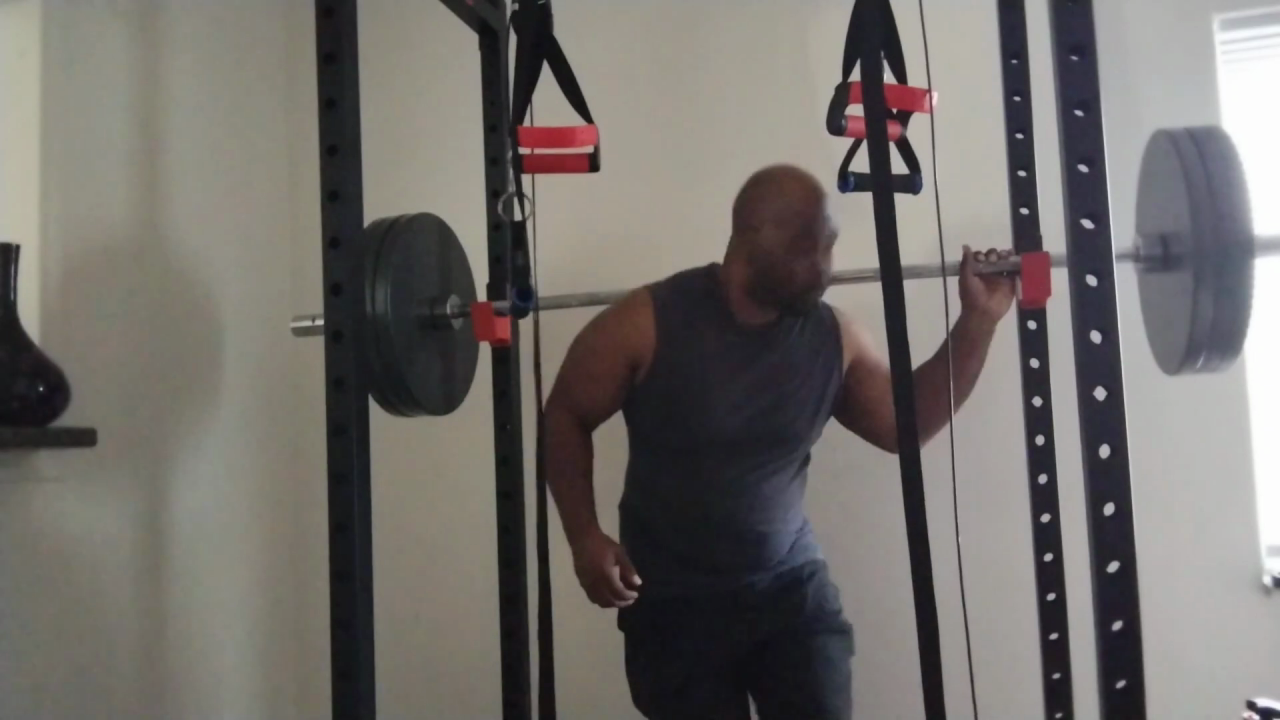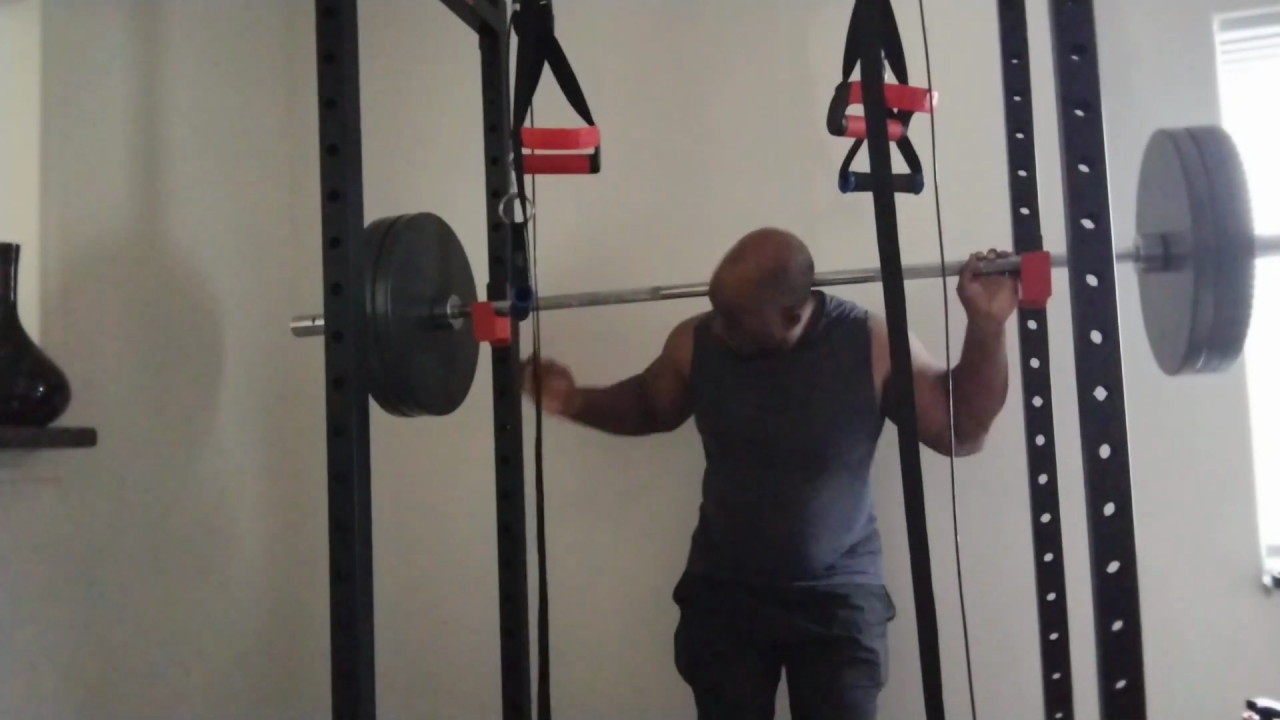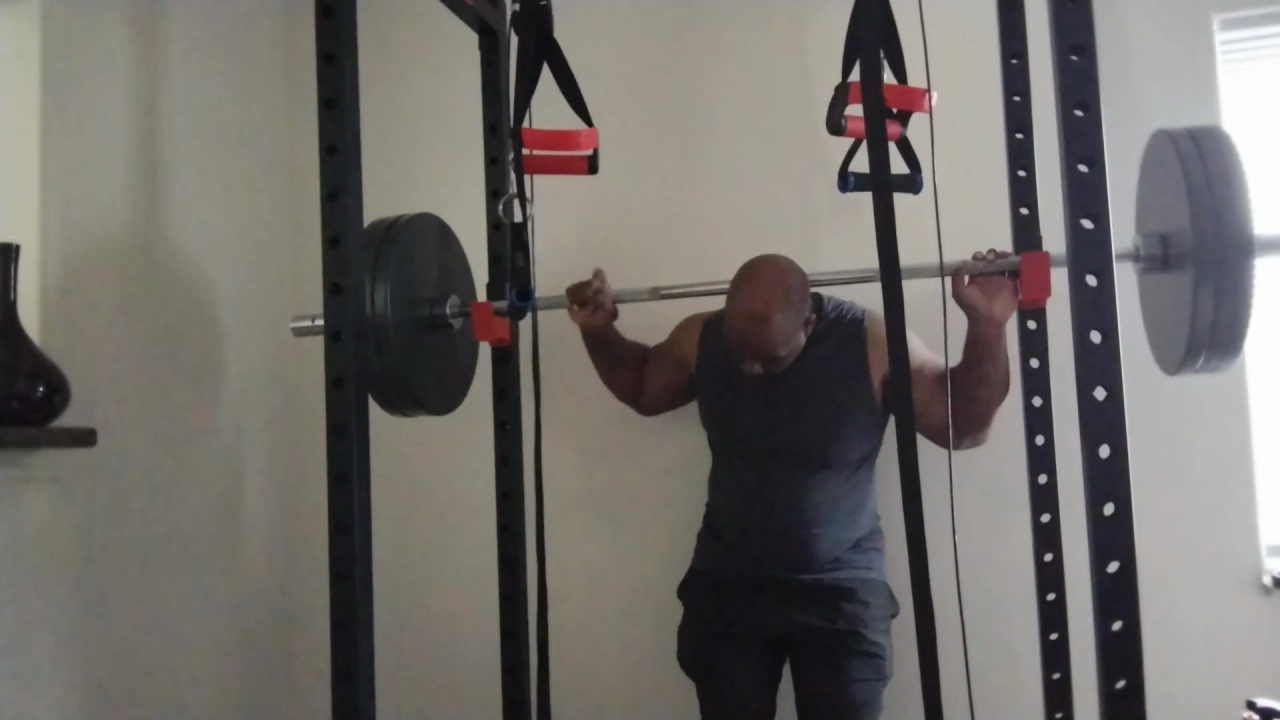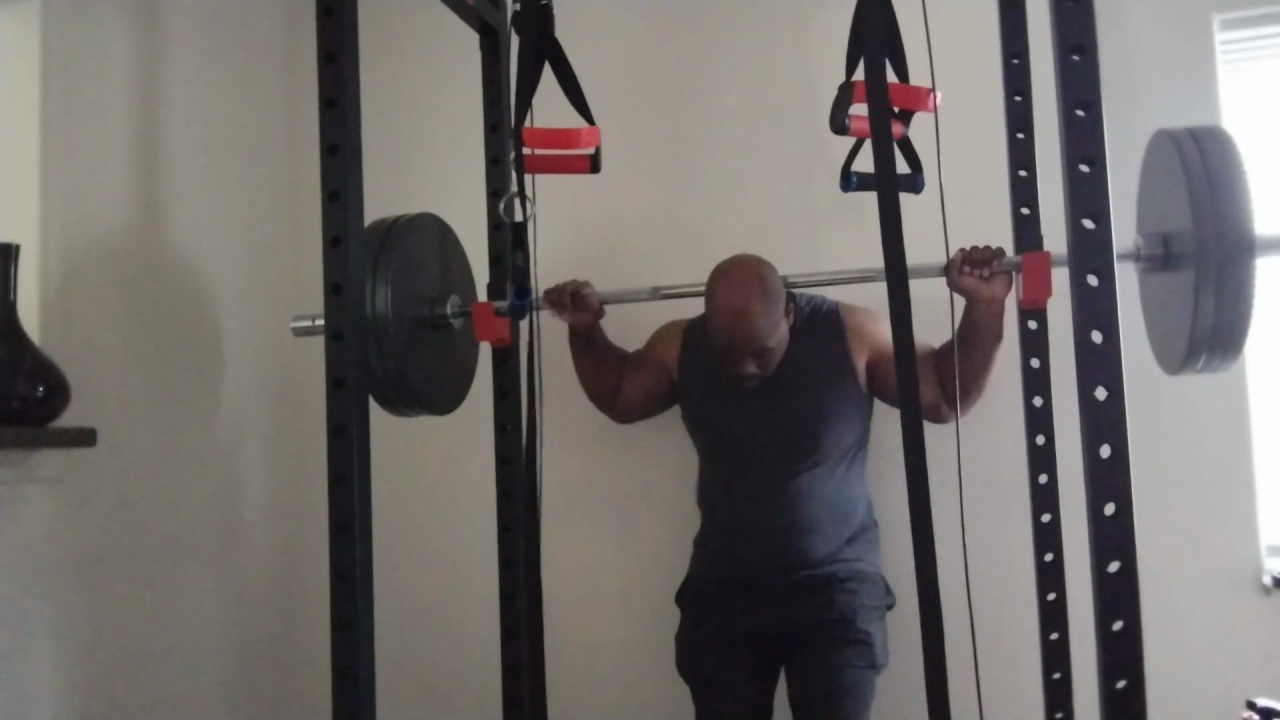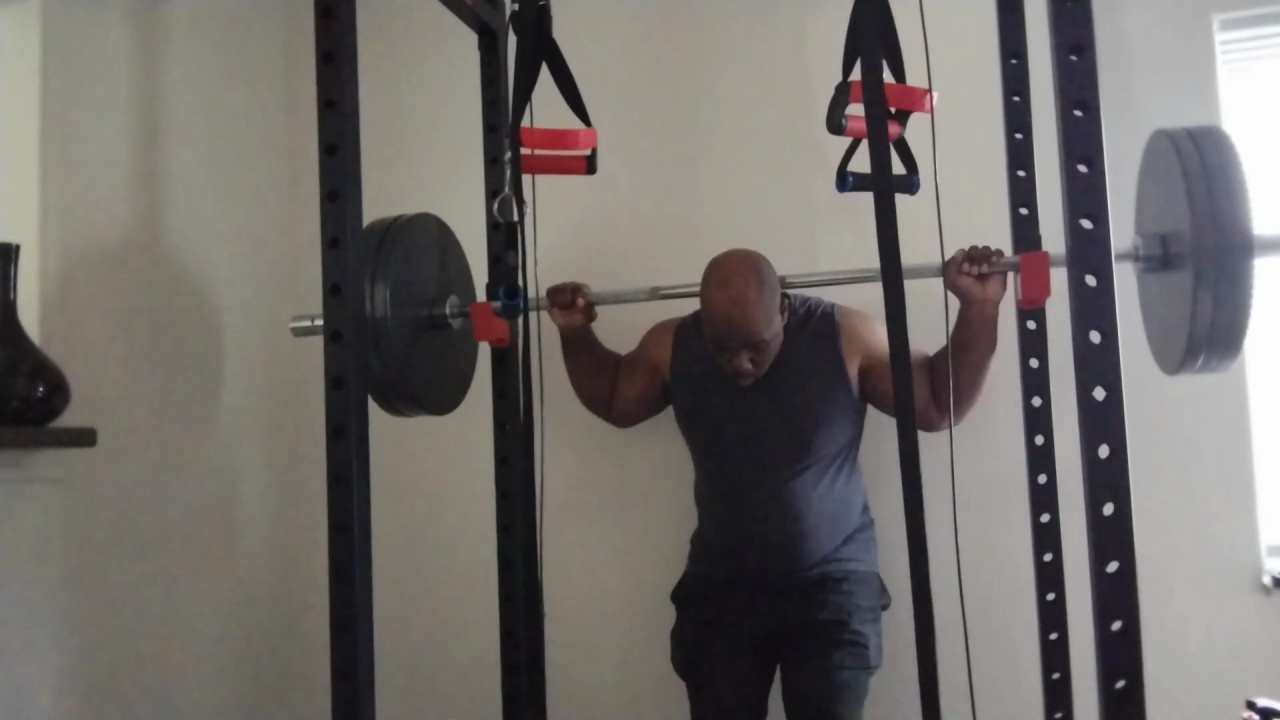
dt=1s
person 1, frame 1
left shoulder: (832, 336)
right shoulder: (646, 323)
left elbow: (903, 423)
right elbow: (566, 418)
left wrist: (977, 320)
right wrist: (586, 536)
left hip: (787, 586)
right hip: (672, 599)
person 1, frame 2
left shoulder: (873, 346)
right shoulder: (696, 343)
left elbow: (960, 431)
right elbow: (650, 405)
left wrist: (987, 325)
right wrist: (575, 401)
left hip: (837, 597)
right hip: (723, 591)
person 1, frame 3
left shoulder: (873, 344)
right shoulder: (701, 339)
left elbow: (964, 426)
right elbow: (643, 388)
left wrist: (987, 325)
right wrist: (598, 331)
left hip: (841, 589)
right hip: (728, 585)
person 1, frame 4
left shoulder: (851, 335)
right shoulder: (681, 346)
left elbow: (947, 397)
right elbow: (619, 397)
left wrist: (983, 307)
right wrist: (584, 331)
left hip: (835, 585)
right hip: (724, 588)
person 1, frame 5
left shoulder: (847, 338)
right shoulder: (672, 346)
left elbow: (940, 406)
right elbow: (614, 401)
left wrist: (978, 308)
right wrist: (576, 333)
left hip: (831, 585)
right hip: (721, 588)
